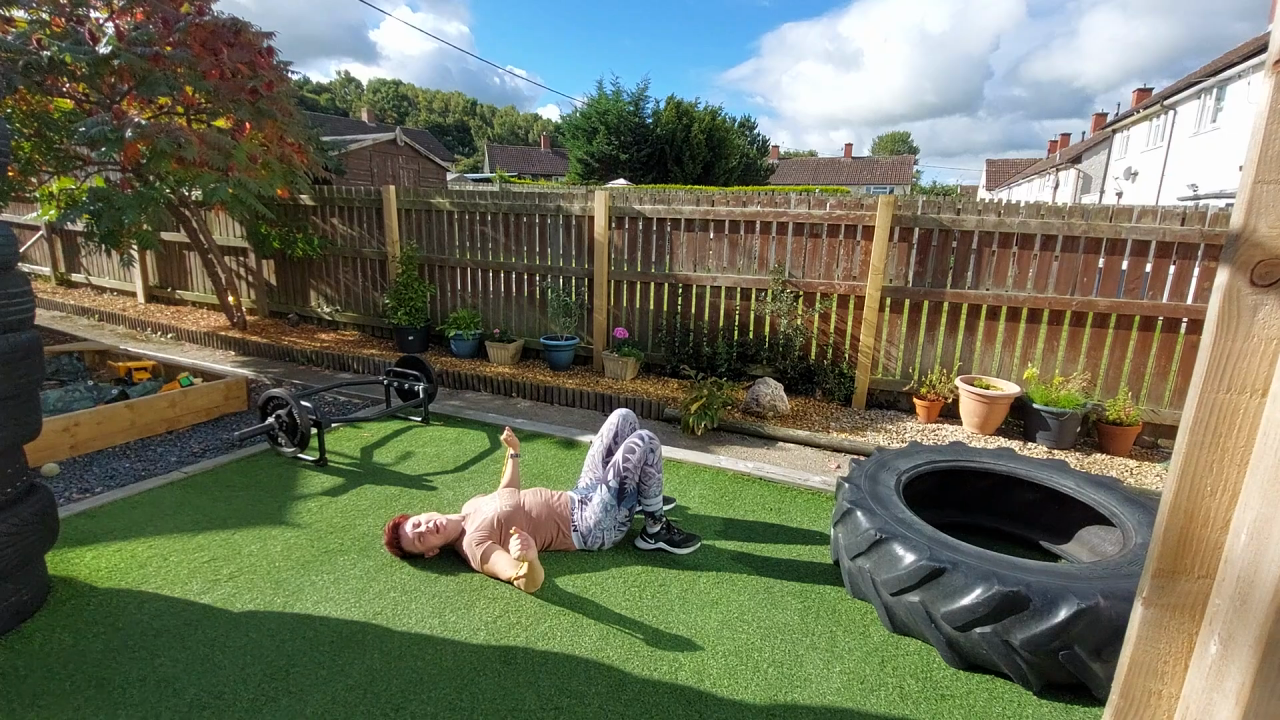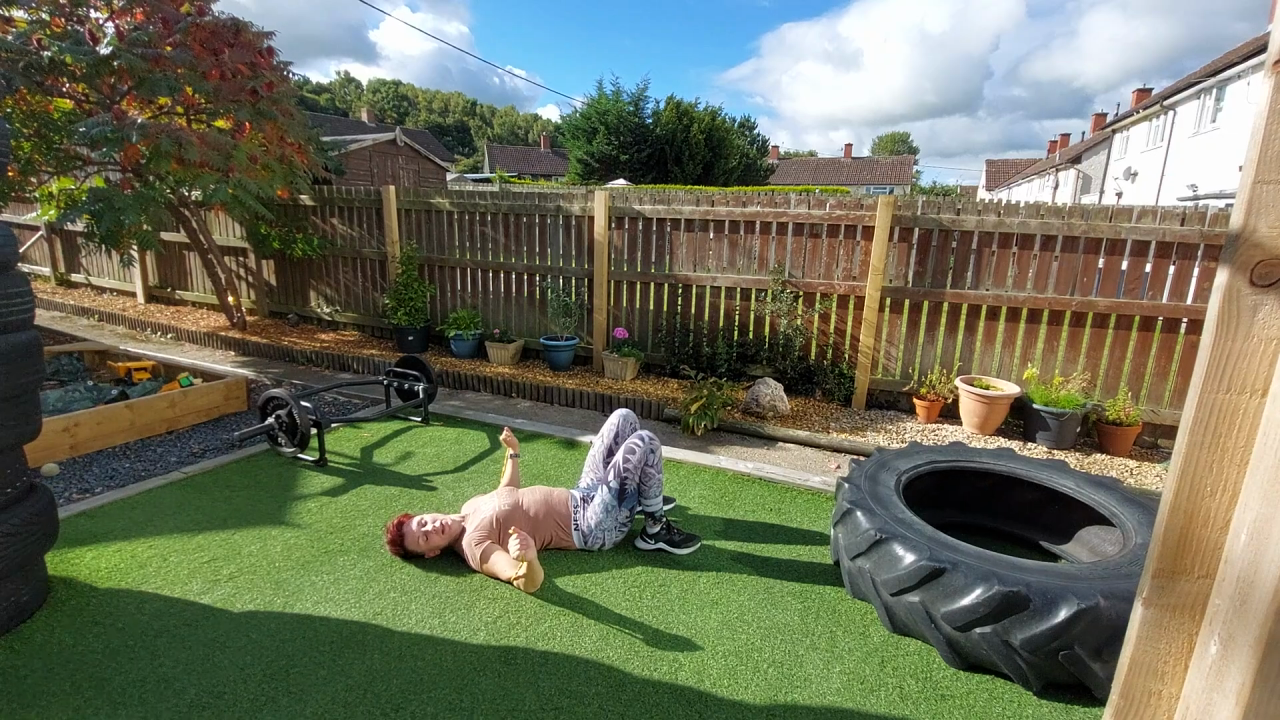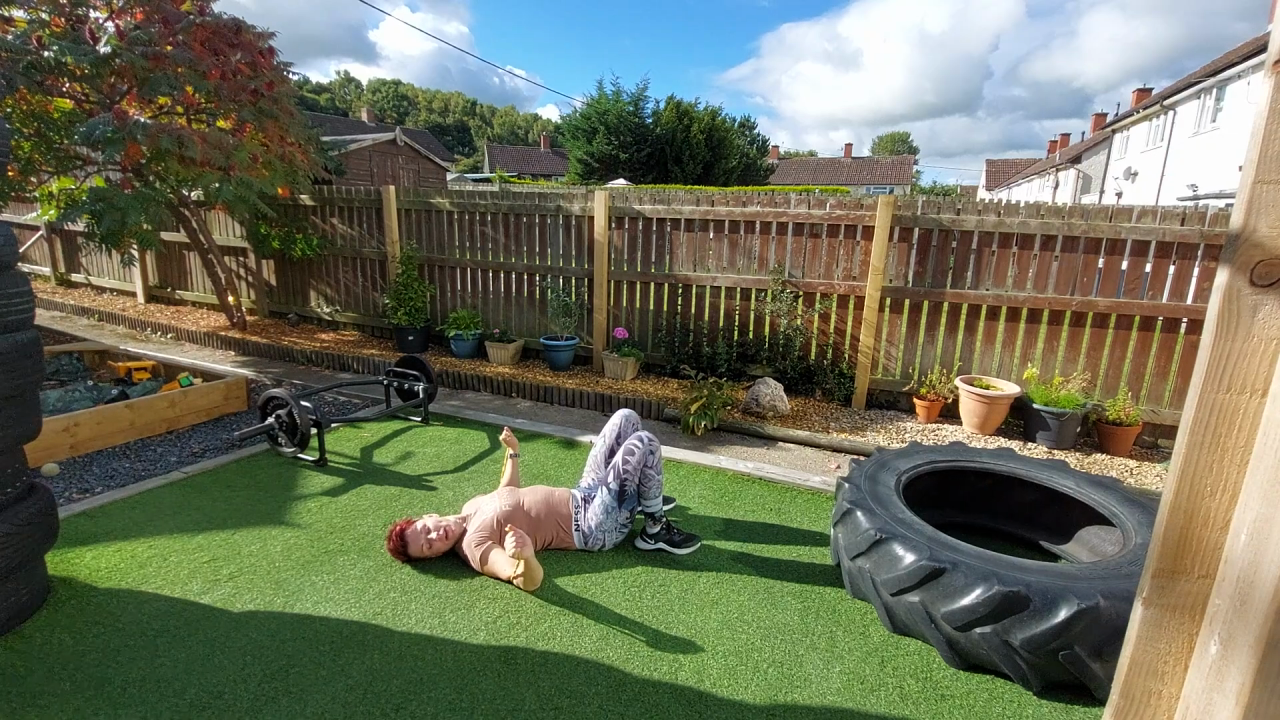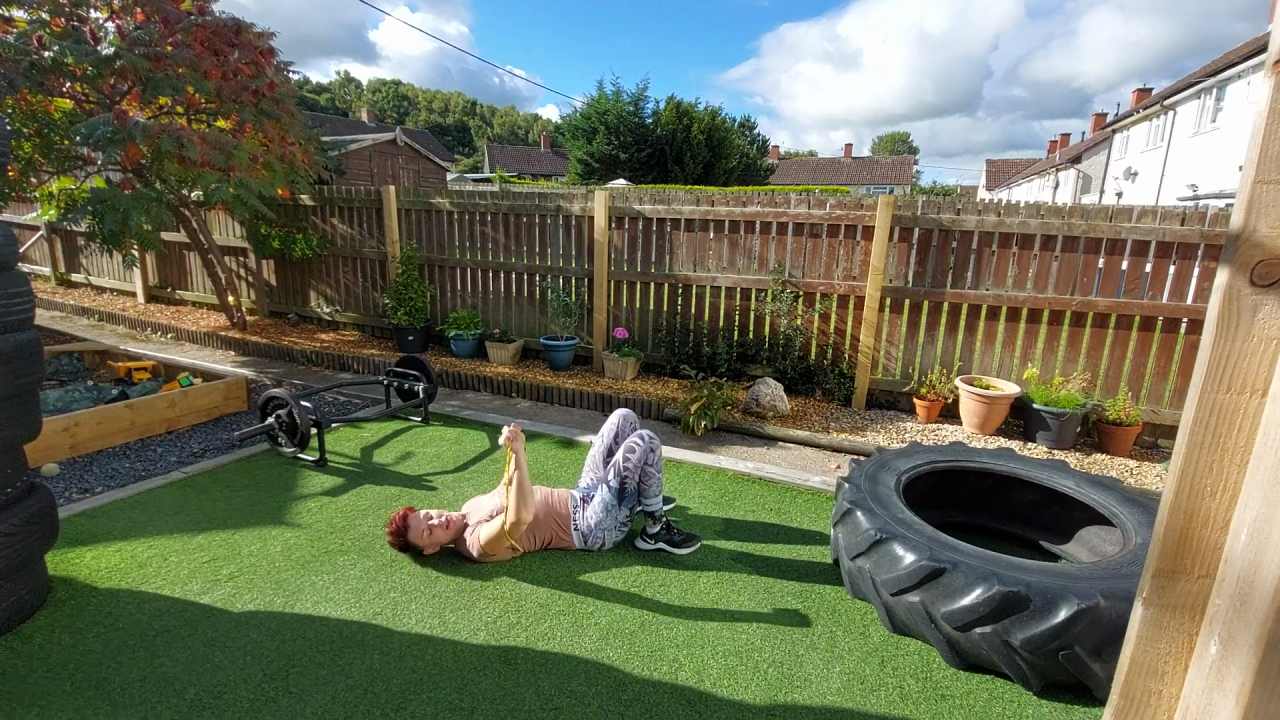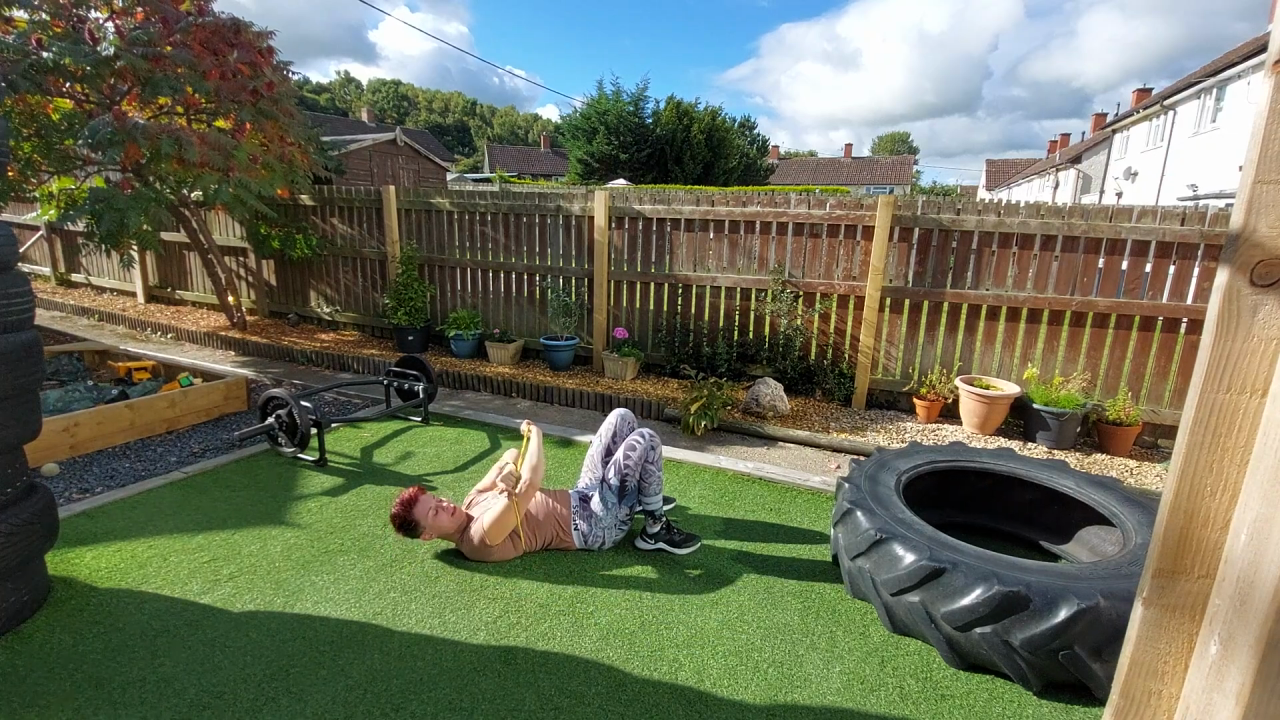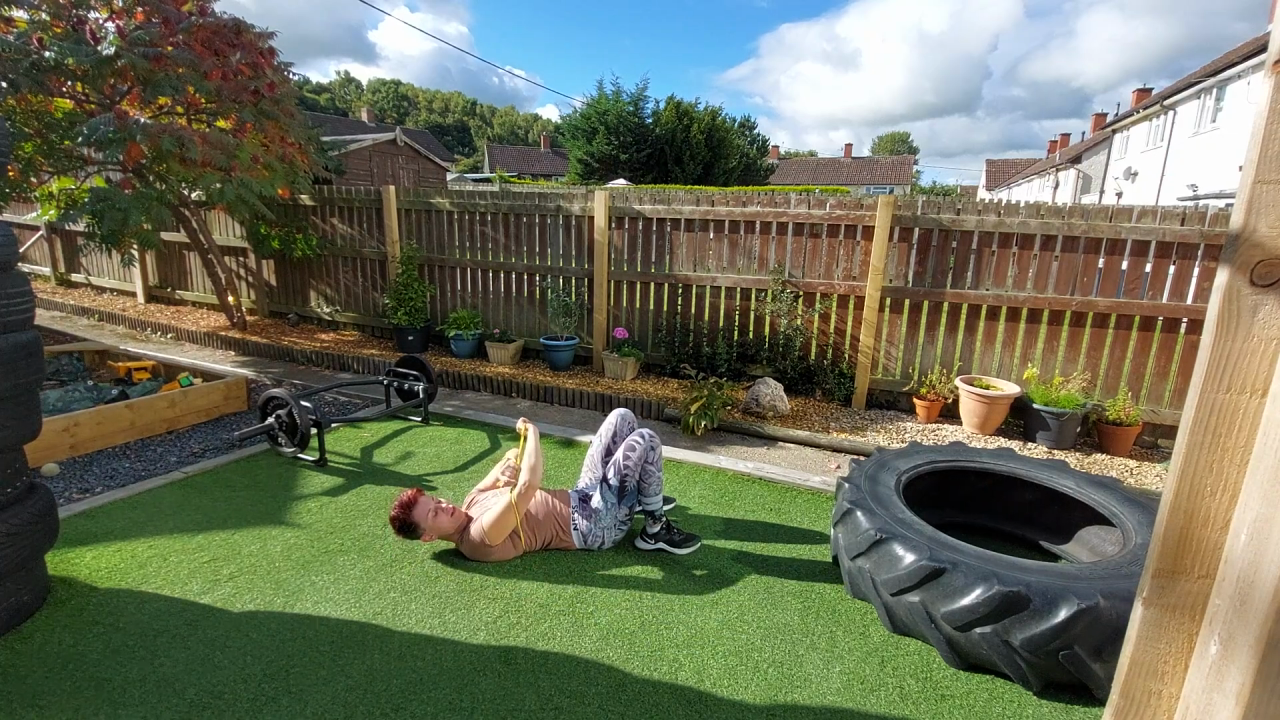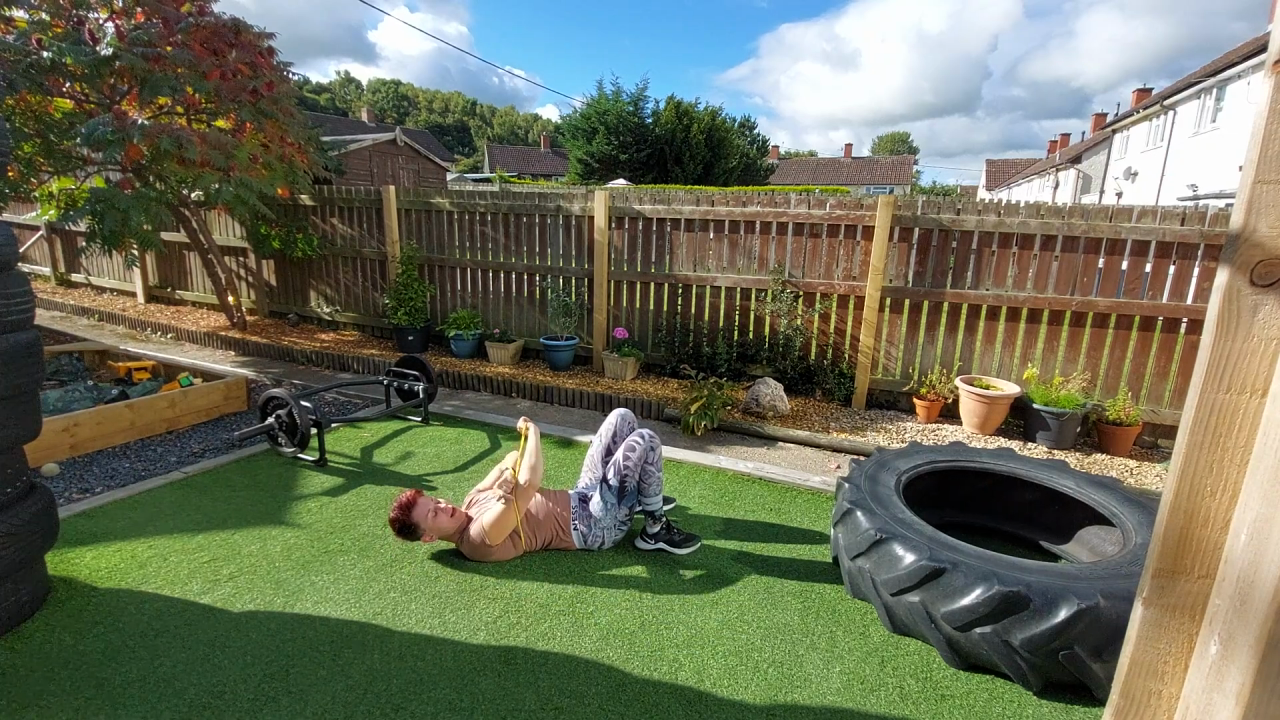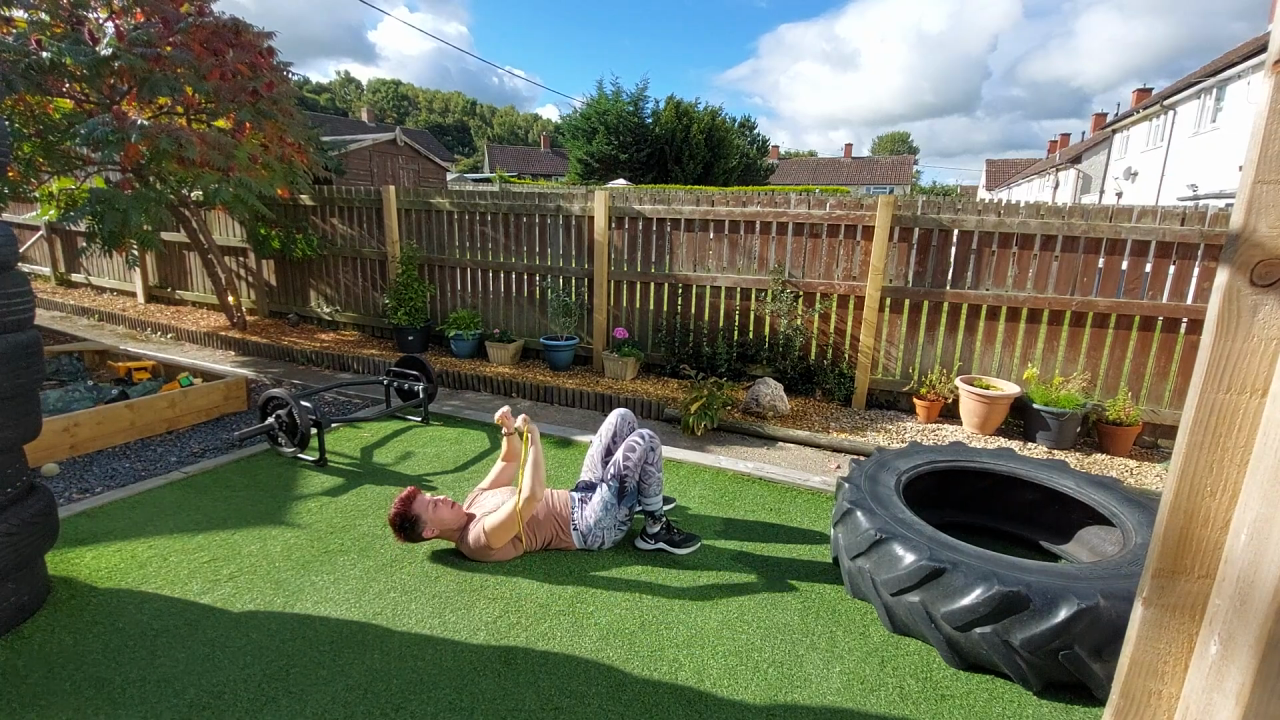
dt=0.5s
person 1, frame 1
left shoulder: (471, 507)
right shoulder: (475, 546)
right elbow: (530, 583)
left wrist: (514, 452)
right wrist: (530, 557)
left hip: (580, 499)
right hip: (594, 525)
left knee: (624, 417)
right knee: (645, 441)
left ankle: (644, 497)
right ankle: (656, 530)
person 1, frame 2
left shoulder: (471, 507)
right shoulder: (474, 545)
right elbow: (530, 583)
left wrist: (513, 452)
right wrist: (528, 557)
left hip: (581, 498)
right hip: (594, 526)
left knee: (624, 417)
right knee: (645, 442)
left ankle: (645, 497)
right ankle: (656, 530)
person 1, frame 3
left shoulder: (470, 507)
right shoulder: (474, 547)
right elbow: (531, 581)
left wrist: (512, 453)
right wrist: (524, 554)
left hip: (582, 498)
right hip: (594, 527)
left knee: (626, 418)
right knee: (644, 442)
left ankle: (646, 499)
right ankle: (656, 530)
person 1, frame 4
left shoulder: (471, 508)
right shoulder: (477, 543)
left elbow: (508, 491)
right elbow: (521, 517)
left wrist: (516, 447)
right wrist: (517, 453)
left hip: (581, 499)
right hip: (595, 526)
left knee: (624, 417)
right knee: (645, 442)
left ankle: (645, 497)
right ankle: (656, 531)
person 1, frame 5
left shoulder: (472, 503)
right shoulder: (480, 539)
left elbow: (511, 458)
right elbow: (529, 485)
left wrist: (505, 472)
right wrist: (535, 435)
left hip: (580, 499)
right hip: (596, 525)
left knee: (622, 417)
right knee: (645, 439)
left ankle: (644, 496)
right ankle: (655, 531)
person 1, frame 6
left shoulder: (472, 503)
right shoulder: (479, 540)
left elbow: (513, 461)
right elbow: (529, 486)
left wrist: (508, 468)
right wrist: (532, 433)
left hip: (581, 499)
right hip: (595, 526)
left knee: (622, 417)
right knee: (645, 440)
left ankle: (644, 496)
right ankle: (656, 530)
person 1, frame 7
left shoulder: (473, 502)
right shoulder: (480, 540)
left elbow: (514, 462)
right elbow: (529, 484)
left wrist: (506, 473)
right wrist: (533, 432)
left hip: (580, 499)
right hip: (594, 525)
left knee: (622, 417)
right knee: (645, 440)
left ankle: (644, 496)
right ankle: (656, 531)
person 1, frame 8
left shoulder: (473, 503)
right shoulder: (478, 541)
left elbow: (508, 461)
right elbow: (531, 497)
left wrist: (510, 429)
right wrist: (532, 435)
left hip: (581, 500)
right hip: (593, 526)
left knee: (622, 417)
right knee: (645, 441)
left ankle: (644, 498)
right ankle: (656, 530)
